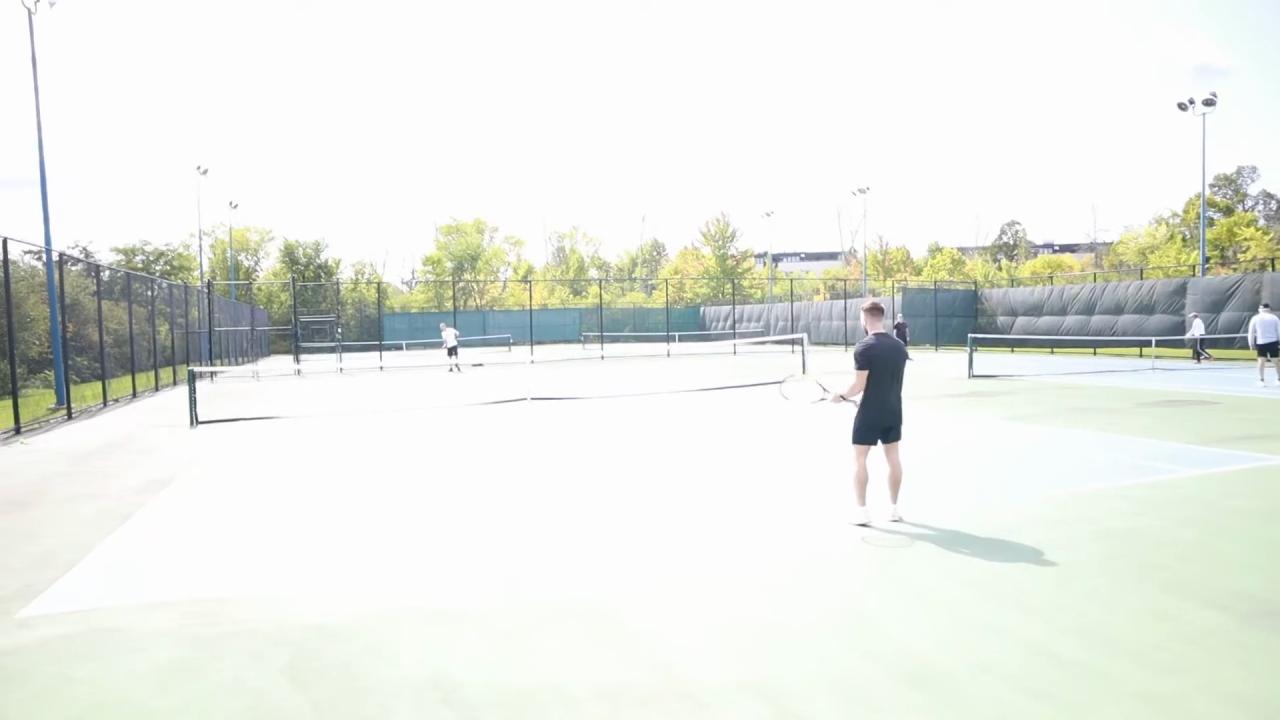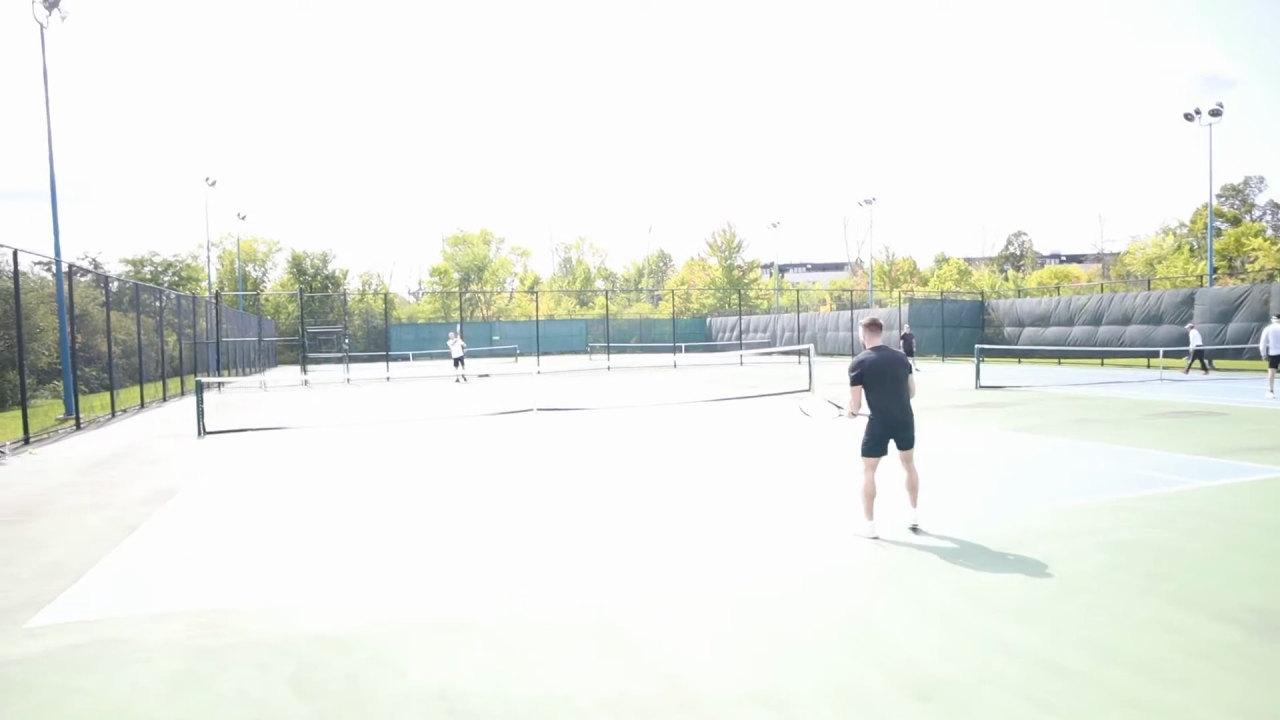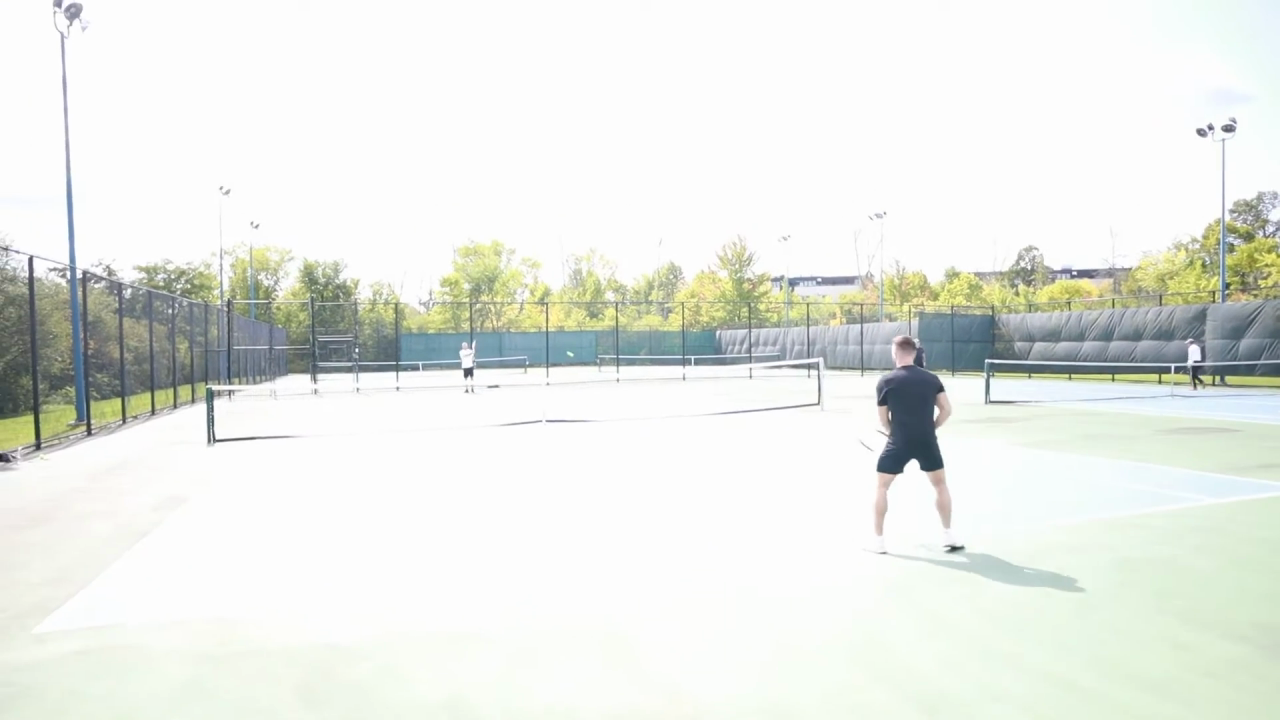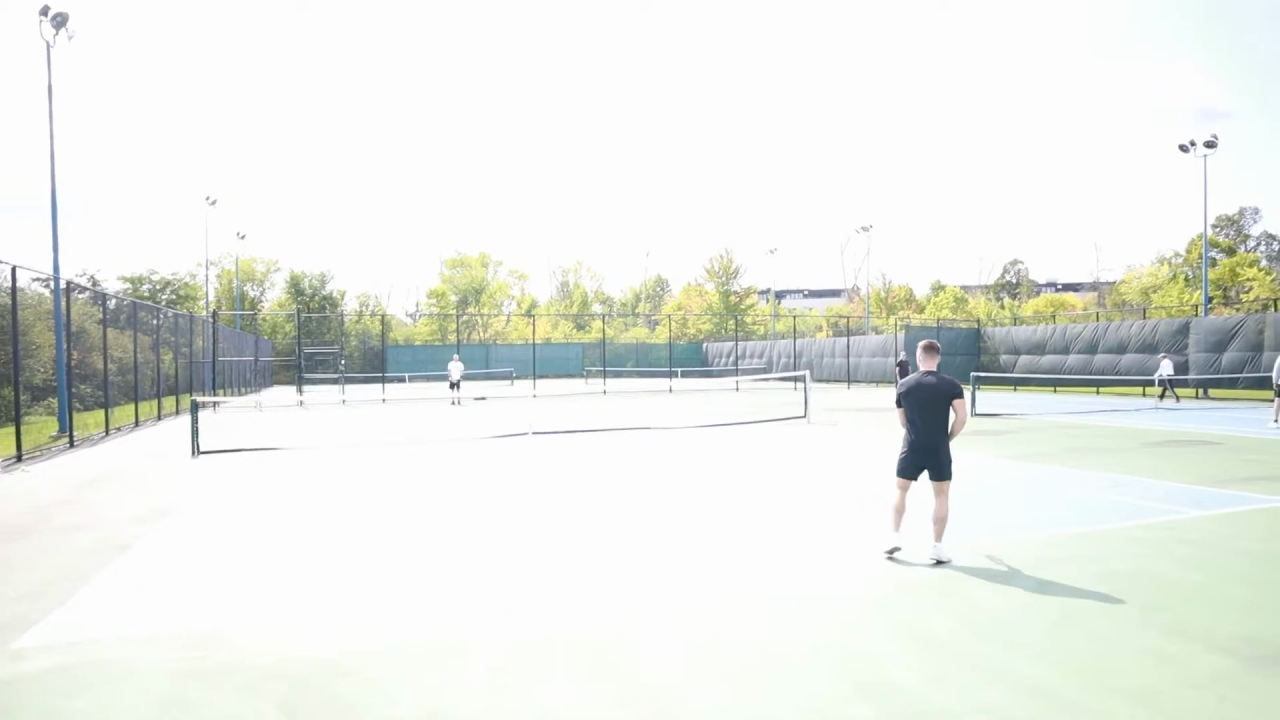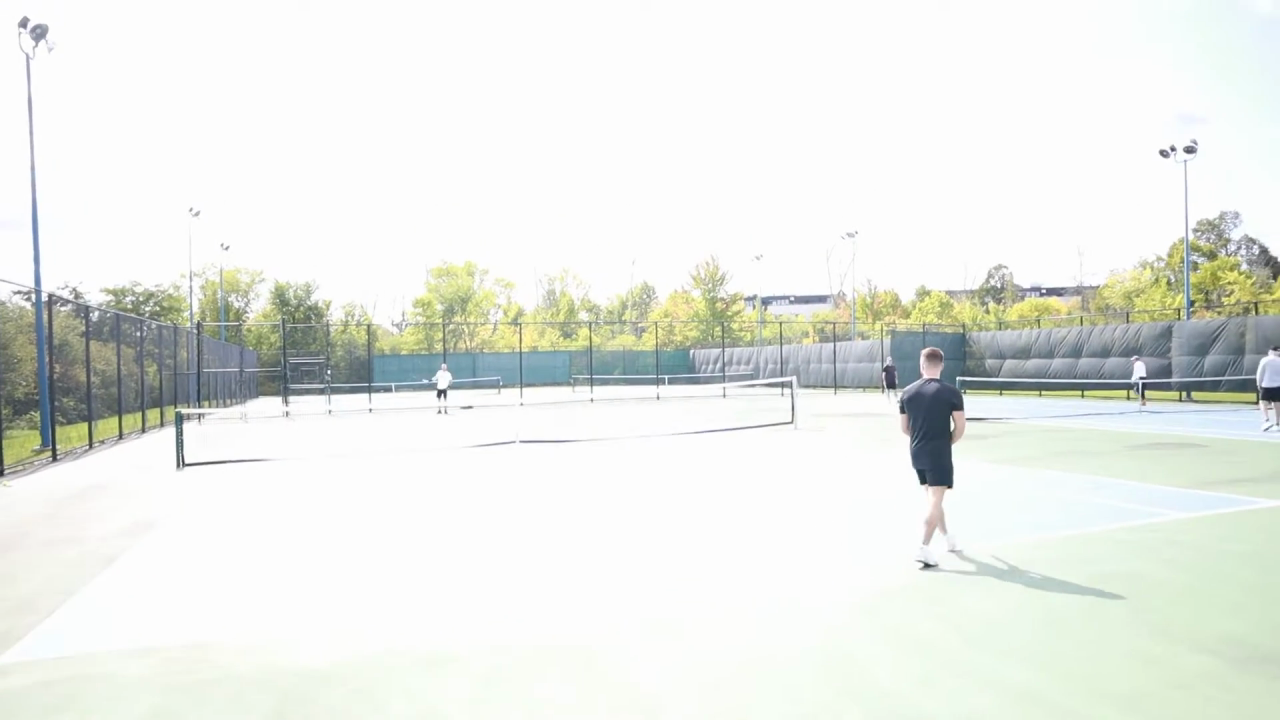
dt=0.3s
person 1, frame 1
left shoulder: (864, 347)
right shoulder: (899, 346)
left elbow: (859, 386)
right elbow: (899, 380)
left wrist: (842, 396)
left hip: (871, 412)
right hip: (894, 411)
left knee: (860, 459)
right knee: (893, 459)
left ankle: (862, 511)
right ankle: (894, 509)
person 1, frame 2
left shoulder: (858, 363)
right shoulder: (901, 357)
left elbow: (856, 402)
right elbow: (911, 391)
left wrist: (852, 412)
left hip: (879, 423)
right hip: (905, 420)
left knee: (868, 472)
right knee: (909, 465)
left ankle: (869, 524)
right ankle: (913, 515)
person 1, frame 3
left shoulder: (886, 381)
right shoulder: (931, 379)
left elbow: (884, 420)
right elbow: (945, 410)
left hip: (898, 442)
right hip: (927, 441)
left knee: (881, 488)
right knee: (940, 486)
left ankle: (878, 539)
right ankle: (949, 536)
person 1, frame 4
left shoulder: (904, 385)
right shoulder: (951, 385)
left elbow: (903, 421)
right elbow: (962, 418)
right wrist: (948, 438)
left hip: (911, 447)
right hip: (939, 449)
left knee: (901, 492)
right knee: (941, 497)
left ankle: (895, 538)
right ankle: (937, 548)
person 1, frame 5
left shoulder: (908, 392)
right shoulder: (951, 392)
left elbow: (904, 428)
right elbow: (960, 428)
right wrist: (947, 444)
left hip: (917, 454)
right hip: (939, 454)
left knee: (933, 497)
right knee: (934, 501)
left ankle: (948, 539)
right ankle: (924, 548)
